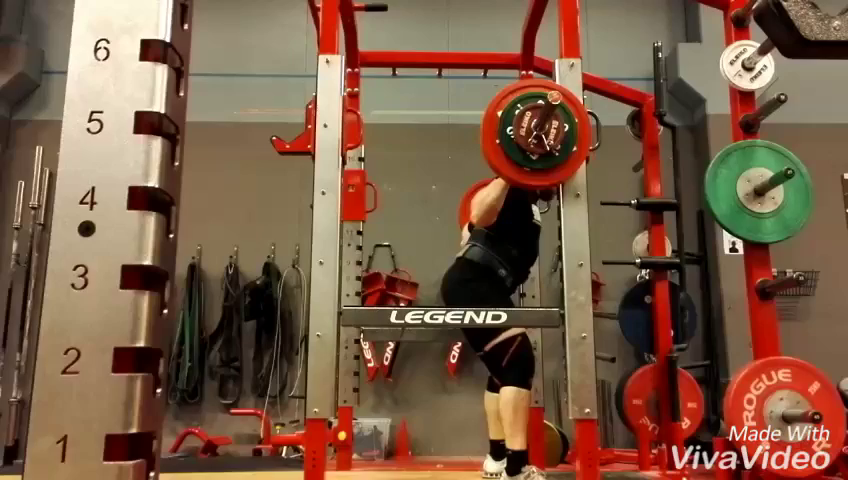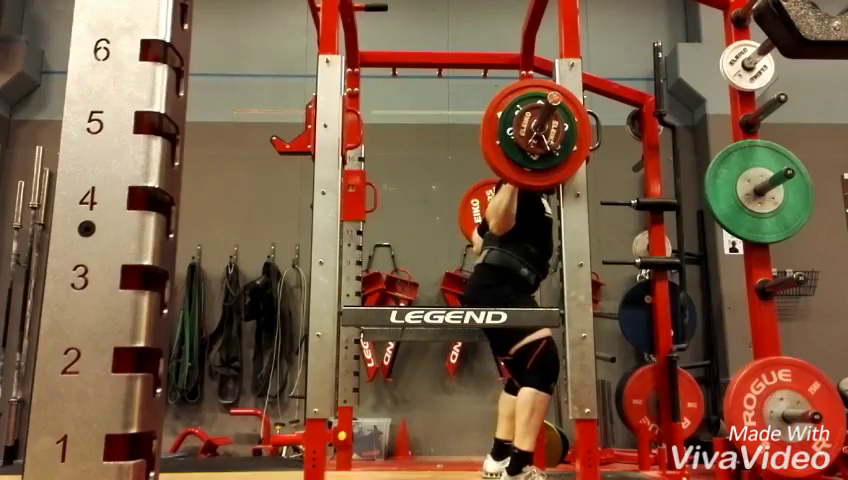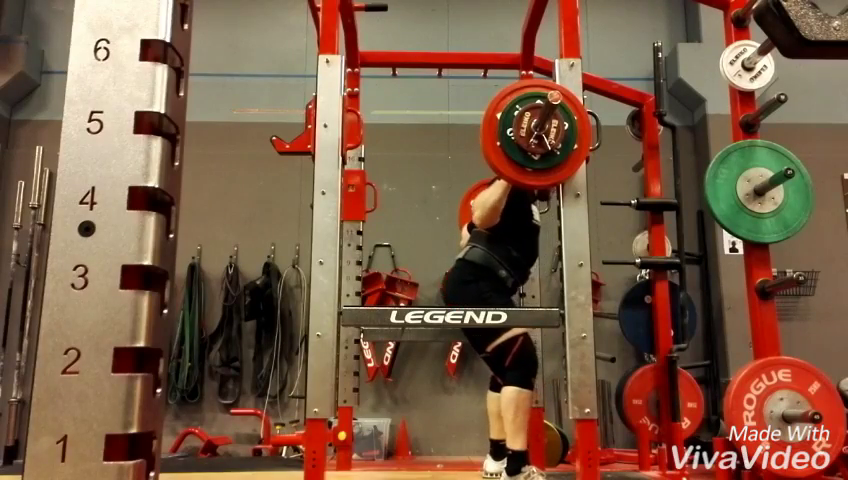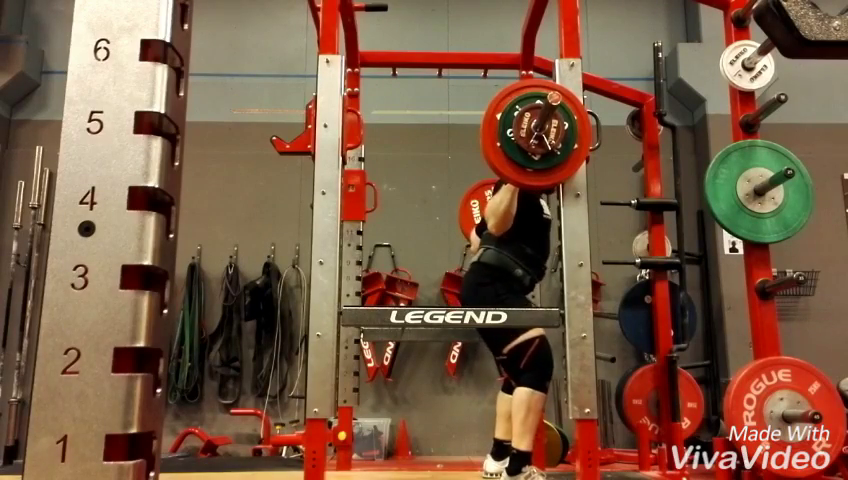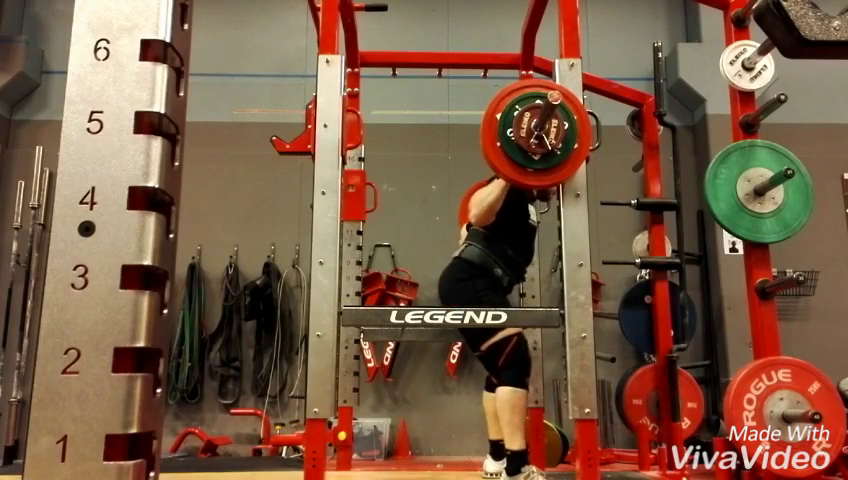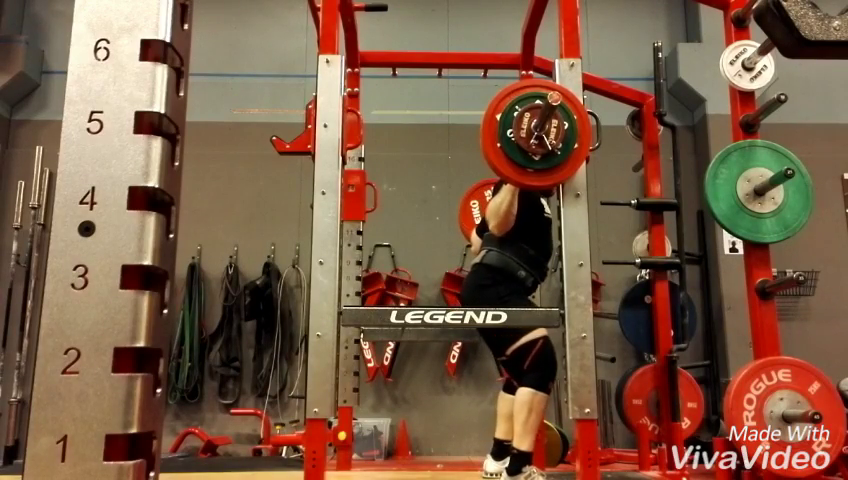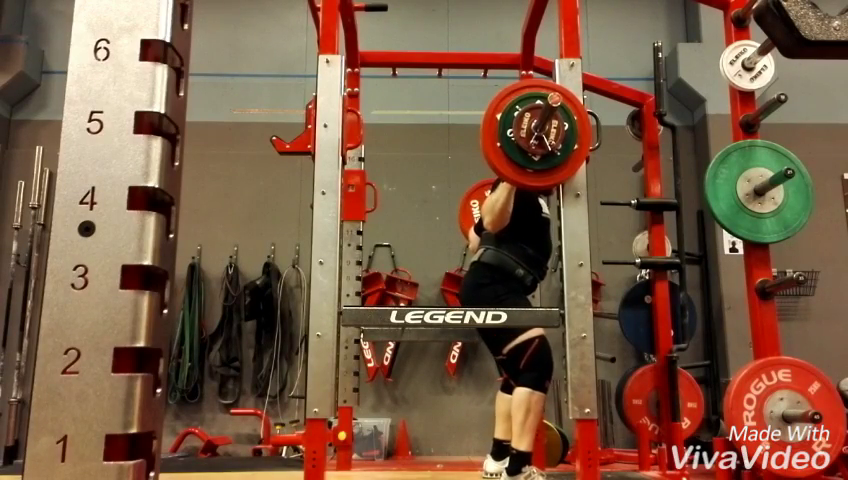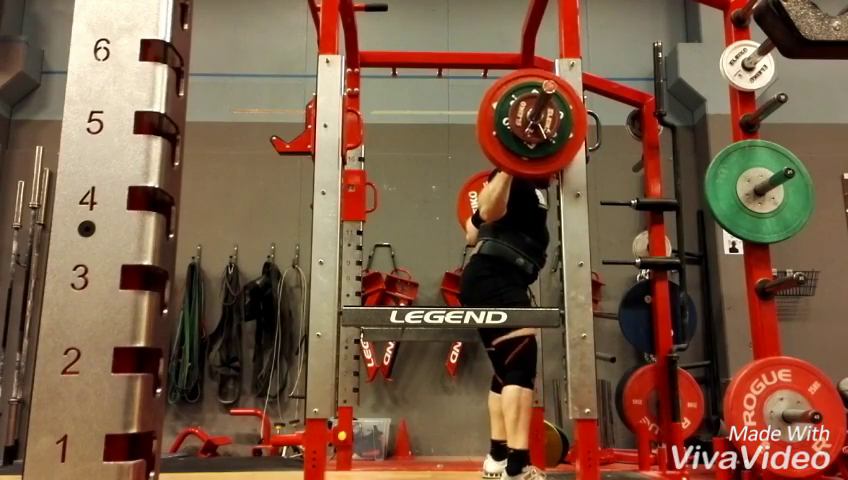
dt=0.4s
person 1, frame 1
left shoulder: (523, 198)
right shoulder: (517, 190)
left elbow: (469, 232)
right elbow: (480, 215)
left hip: (477, 285)
right hip: (473, 284)
left knee: (505, 368)
right knee: (518, 364)
person 1, frame 2
left shoulder: (528, 195)
right shoulder: (524, 188)
left elbow: (478, 240)
right elbow: (498, 224)
left hip: (499, 288)
right hip: (497, 287)
left knee: (525, 372)
right knee: (543, 364)
person 1, frame 3
left shoulder: (522, 198)
right shoulder: (516, 190)
left elbow: (468, 234)
right elbow: (482, 216)
right wrist: (508, 177)
left hip: (478, 287)
right hip: (474, 286)
left knee: (508, 369)
right knee: (522, 364)
person 1, frame 4
left shoulder: (528, 195)
right shoulder: (522, 187)
left elbow: (478, 237)
right elbow: (497, 224)
right wrist: (514, 180)
left hip: (493, 288)
right hip: (490, 287)
left knee: (520, 370)
right knee: (536, 364)
person 1, frame 5
left shoulder: (520, 198)
right shoulder: (514, 190)
left elbow: (468, 231)
right elbow: (478, 214)
left hip: (474, 285)
right hip: (470, 284)
left knee: (503, 367)
right knee: (515, 363)
person 1, frame 6
left shoulder: (528, 196)
right shoulder: (524, 189)
left elbow: (477, 241)
right elbow: (498, 224)
left hip: (495, 289)
right hip: (494, 288)
left knee: (522, 371)
right knee: (540, 365)
person 1, frame 7
left shoulder: (527, 196)
right shoulder: (522, 188)
left elbow: (475, 241)
right elbow: (493, 220)
left hip: (494, 289)
right hip: (492, 288)
left knee: (520, 370)
right knee: (537, 366)
person 1, frame 8
left shoulder: (523, 187)
right shoulder: (519, 180)
left elbow: (472, 233)
right elbow: (490, 210)
left hip: (492, 280)
right hip: (494, 279)
left knee: (507, 368)
right knee: (521, 366)
